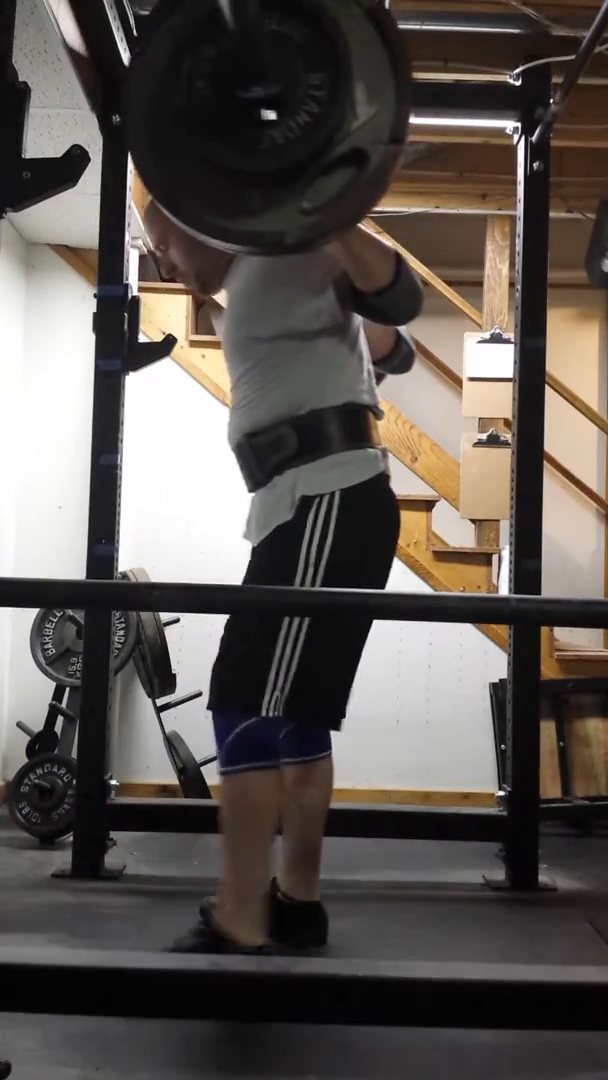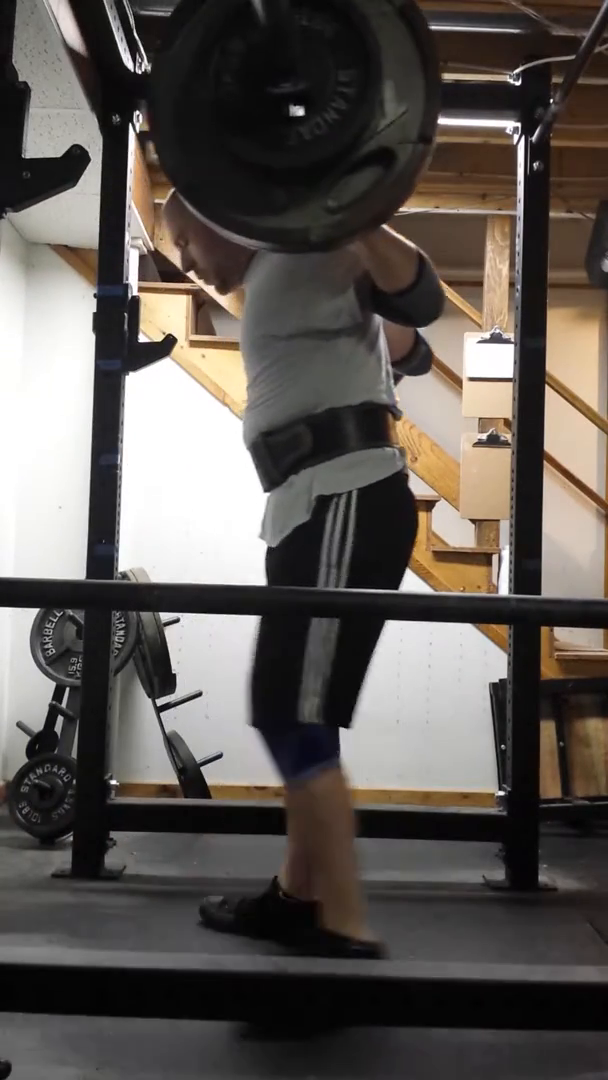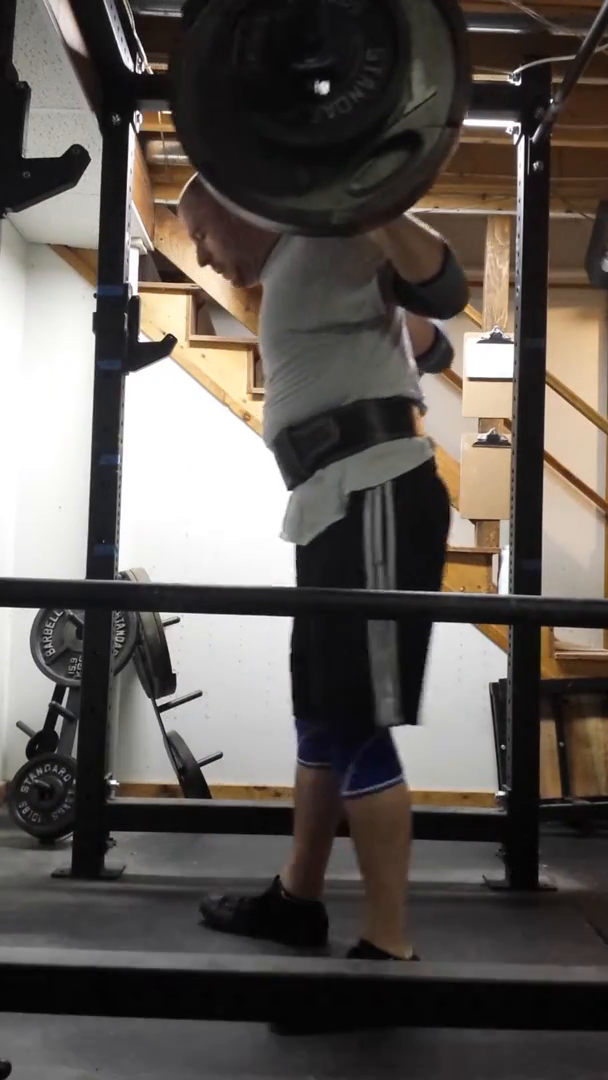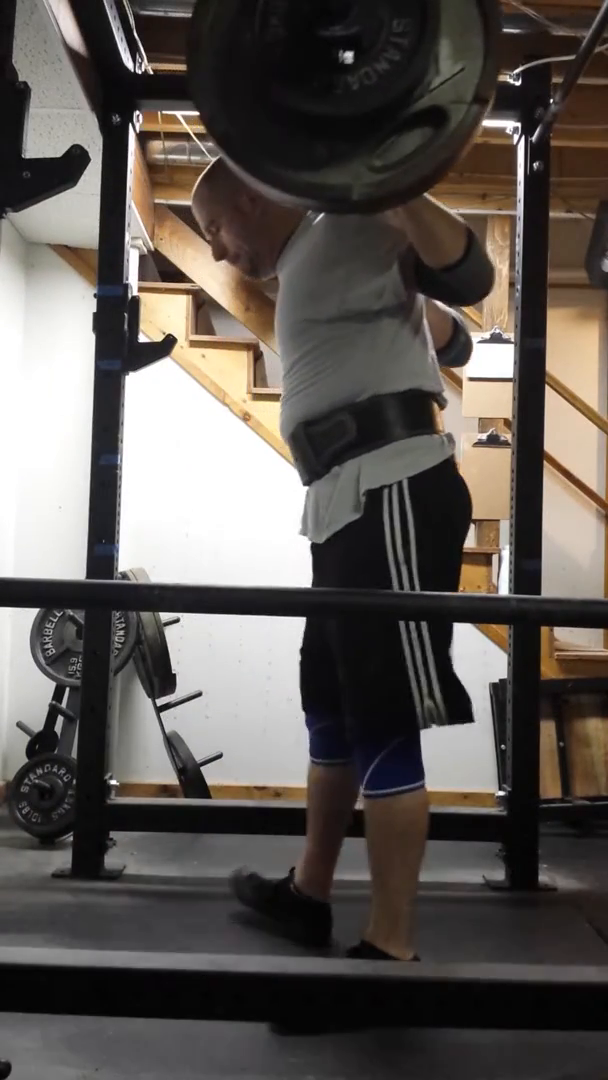
dt=0.2s
person 1, frame 1
left shoulder: (282, 254)
right shoulder: (265, 281)
left elbow: (397, 295)
right elbow: (391, 347)
left hip: (330, 504)
right hip: (303, 509)
left knee: (248, 708)
right knee: (292, 713)
left ankle: (237, 928)
right ankle: (294, 896)
person 1, frame 2
left shoulder: (302, 254)
right shoulder: (281, 279)
left elbow: (419, 297)
right elbow: (409, 347)
right wrist: (377, 340)
left hip: (348, 502)
right hip: (316, 508)
left knee: (293, 715)
right knee: (300, 714)
left ankle: (347, 933)
right ankle: (297, 897)
person 1, frame 3
left shoulder: (323, 244)
right shoulder: (299, 274)
left elbow: (442, 288)
right elbow: (428, 341)
right wrist: (399, 316)
left hip: (376, 499)
right hip: (337, 508)
left knee: (355, 723)
right knee: (324, 717)
left ankle: (389, 947)
right ankle: (297, 896)
person 1, frame 4
left shoulder: (343, 233)
right shoulder: (315, 265)
left elbow: (466, 275)
right elbow: (448, 336)
right wrist: (417, 311)
left hip: (394, 496)
right hip: (352, 507)
left knee: (381, 726)
right knee: (331, 712)
left ankle: (390, 951)
right ankle: (307, 893)
